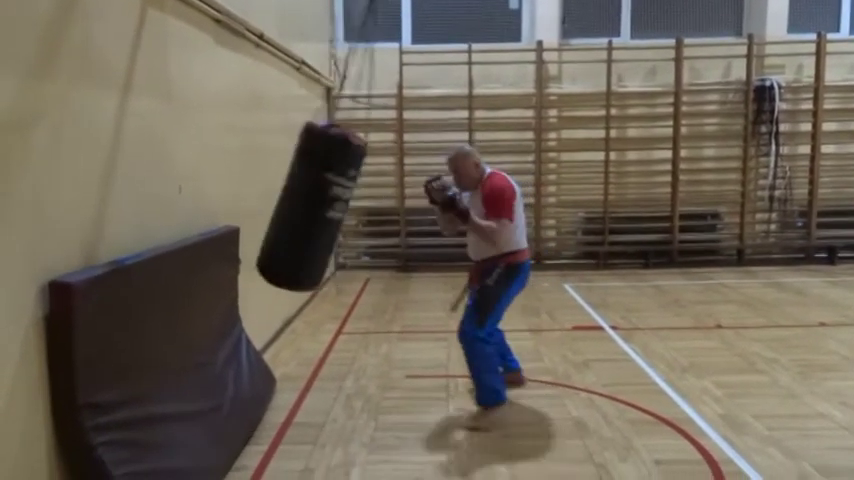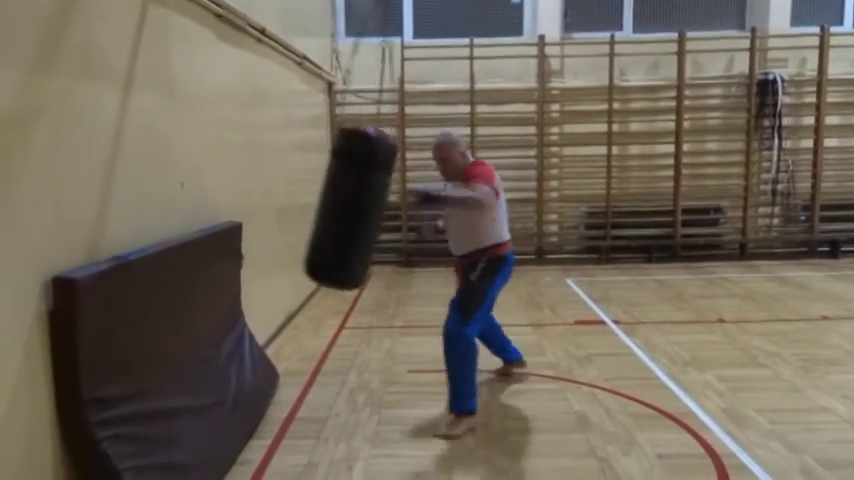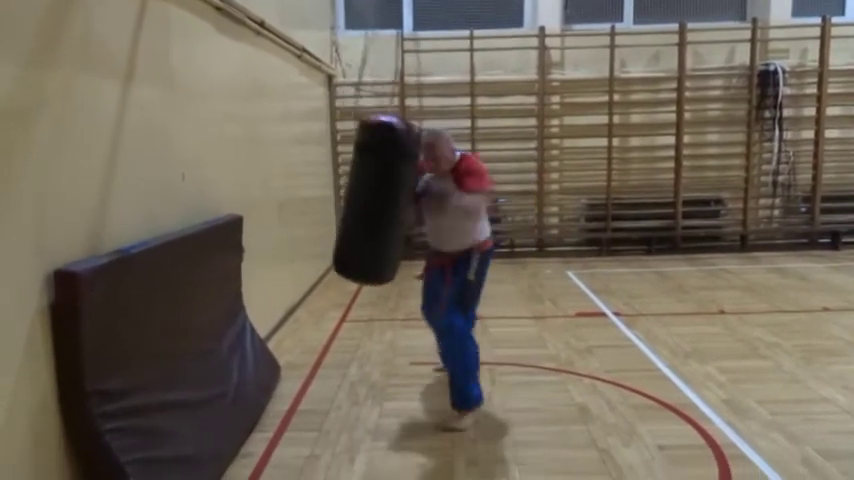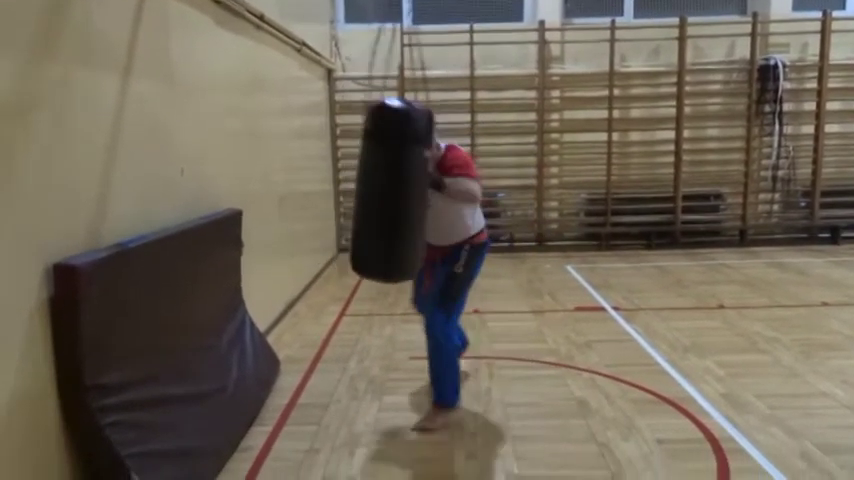
dt=0.3s
person 1, frame 1
left shoulder: (498, 186)
right shoulder: (467, 191)
left elbow: (496, 235)
right elbow: (449, 229)
left wrist: (465, 214)
right wrist: (441, 203)
left hip: (508, 265)
right hip: (487, 266)
left knee: (472, 331)
right knee: (480, 321)
left ankle: (491, 403)
right ankle: (511, 370)
person 1, frame 2
left shoulder: (480, 172)
right shoulder: (449, 175)
left elbow: (482, 200)
right elbow: (455, 220)
left wrist: (437, 196)
left hip: (491, 259)
right hip: (469, 259)
left knee: (457, 329)
right knee: (477, 316)
left ankle: (464, 413)
right ankle: (514, 360)
person 1, frame 3
left shoulder: (469, 167)
right shoulder: (425, 169)
left elbow: (475, 206)
left wrist: (443, 196)
left hip: (471, 255)
right hip: (438, 253)
left knee: (455, 324)
right knee: (434, 312)
left ankle: (468, 405)
right ankle: (454, 361)
person 1, frame 4
left shoulder: (453, 159)
left elbow: (472, 194)
left wrist: (437, 182)
left hip: (465, 247)
right hip: (436, 247)
left knee: (439, 319)
right knee: (426, 303)
left ankle: (445, 405)
right ankle: (456, 346)
